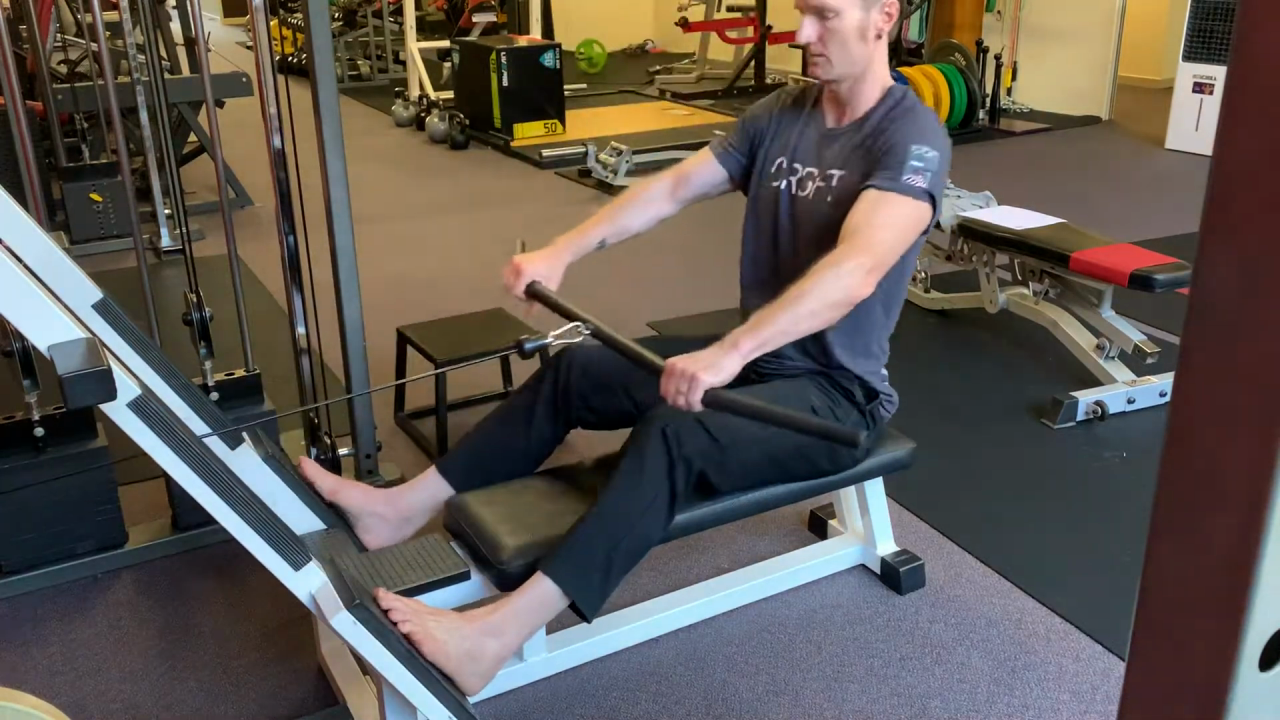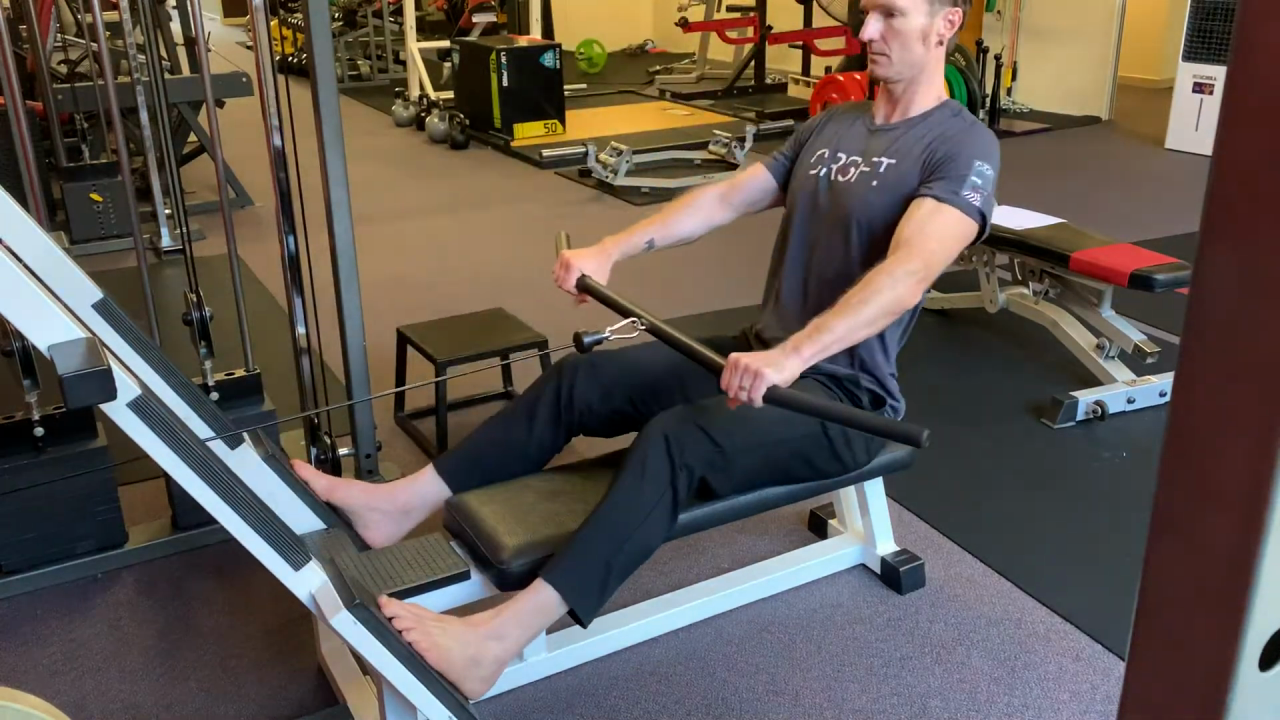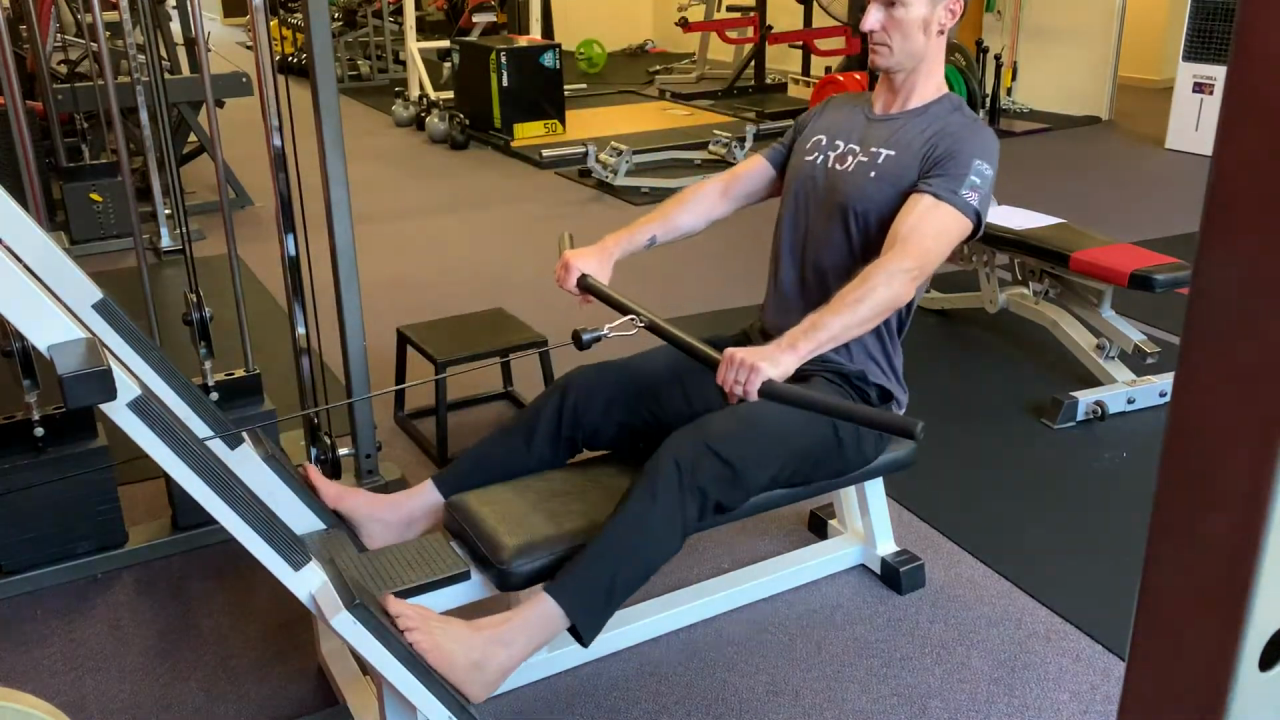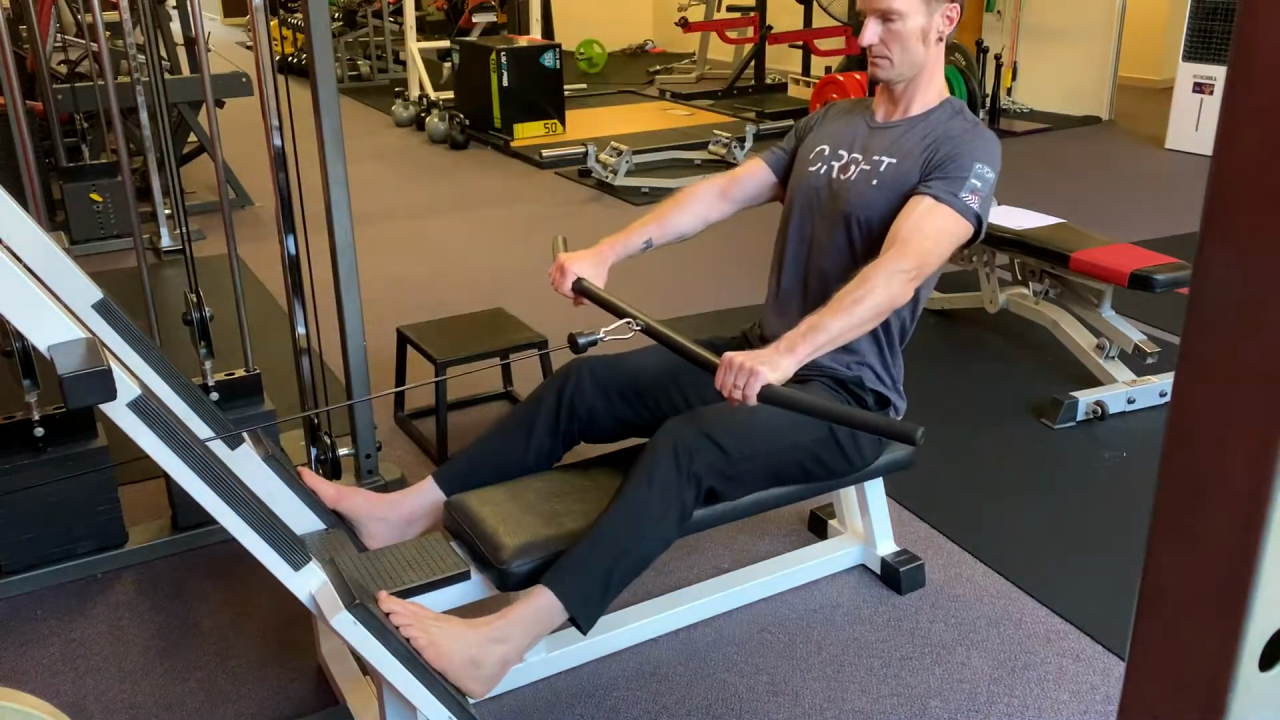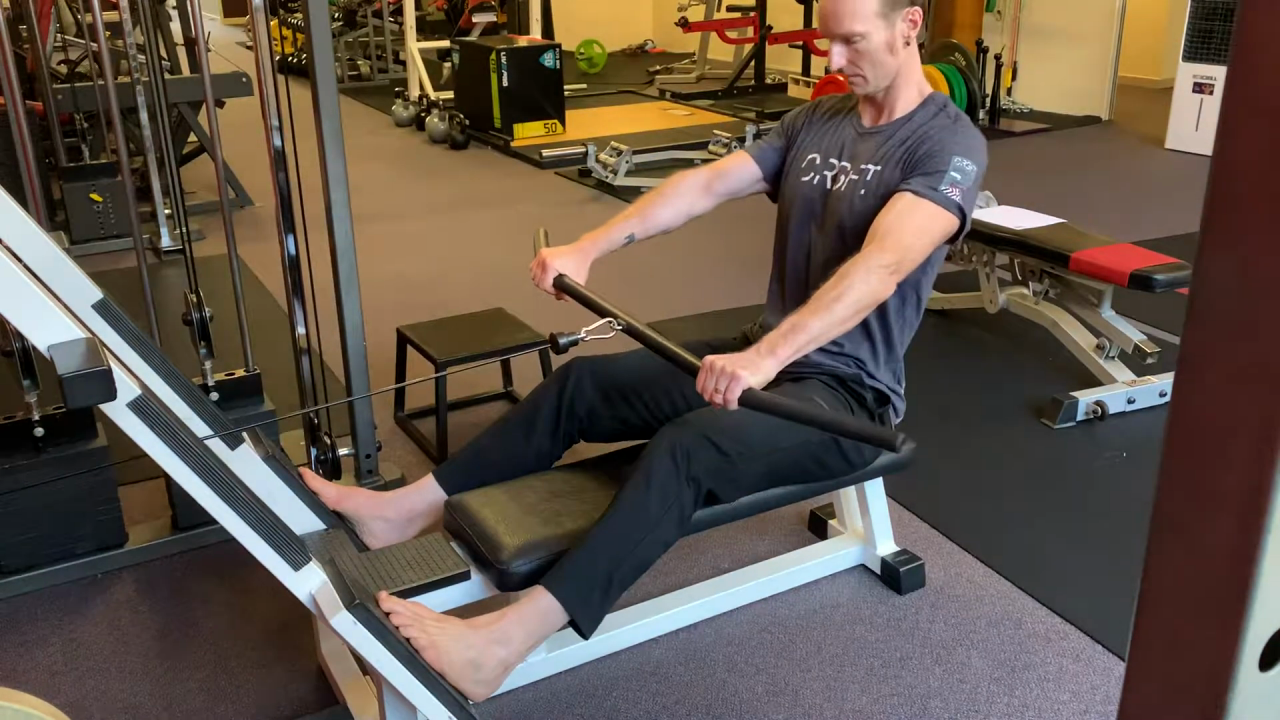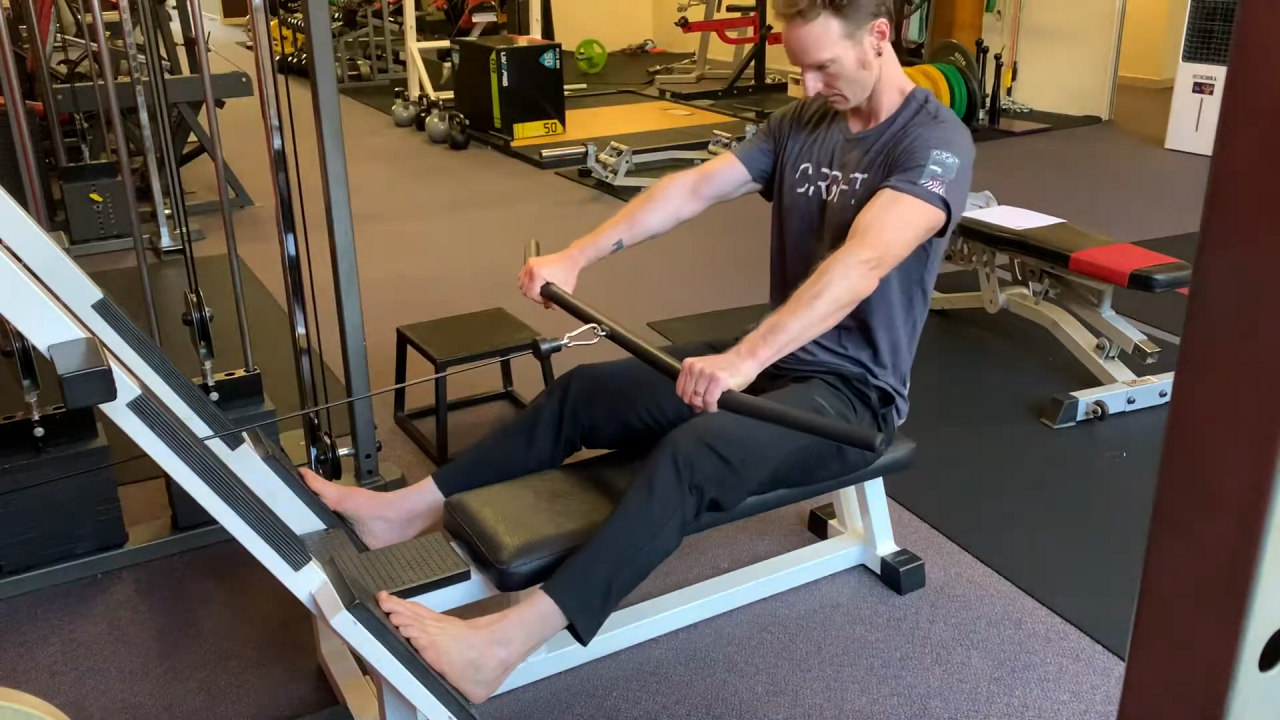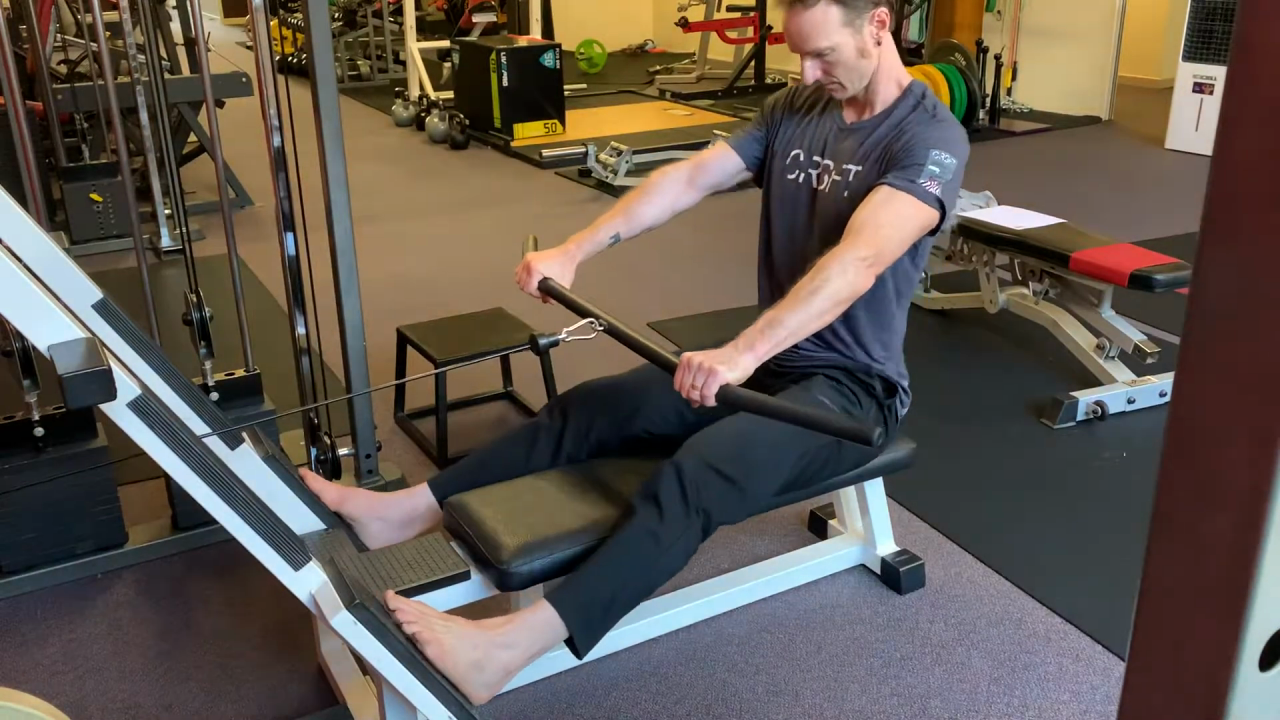
dt=0.4s
person 1, frame 1
left shoulder: (910, 136)
right shoulder: (781, 114)
left elbow: (854, 271)
right elbow: (673, 188)
left wrist: (726, 355)
right wrist: (561, 253)
left hip: (838, 394)
right hip: (763, 356)
left knee: (674, 431)
right knee: (575, 370)
left ankle: (498, 634)
right ankle: (402, 506)
person 1, frame 2
left shoulder: (962, 148)
right shoulder: (833, 124)
left elbow: (905, 276)
right elbow: (725, 198)
left wrist: (790, 357)
right wrist: (609, 251)
left hip: (845, 395)
right hip: (763, 357)
left knee: (677, 440)
right knee: (581, 378)
left ankle: (499, 637)
right ankle: (402, 504)
person 1, frame 3
left shoulder: (959, 143)
right shoulder: (830, 115)
left elbow: (898, 272)
right elbow: (725, 191)
left wrist: (786, 352)
right wrist: (610, 250)
left hip: (848, 389)
right hip: (766, 352)
left knee: (690, 460)
right knee: (583, 397)
left ankle: (505, 645)
right ankle: (405, 511)
person 1, frame 4
left shoulder: (962, 147)
right shoulder: (831, 122)
left elbow: (897, 272)
right elbow: (723, 193)
left wrist: (785, 357)
right wrist: (606, 254)
left hip: (847, 394)
right hip: (764, 354)
left knee: (686, 447)
right knee: (582, 386)
left ankle: (503, 641)
right ankle: (408, 510)
person 1, frame 5
left shoulder: (946, 145)
right shoulder: (816, 120)
left elbow: (878, 269)
right elbow: (706, 184)
left wrist: (763, 358)
right wrist: (587, 247)
left hip: (848, 392)
right hip: (771, 356)
left knee: (686, 449)
right knee: (582, 384)
left ankle: (503, 642)
right ankle: (408, 508)
person 1, frame 6
left shoulder: (935, 143)
right shoulder: (802, 122)
left elbow: (859, 266)
right elbow: (693, 189)
left wrist: (743, 361)
right wrist: (574, 258)
left hip: (853, 392)
right hip: (777, 358)
left knee: (690, 455)
right knee: (584, 393)
left ankle: (503, 643)
right ankle: (408, 510)
person 1, frame 7
left shoulder: (929, 138)
right shoulder: (794, 109)
left elbow: (856, 263)
right elbow: (689, 179)
left wrist: (741, 353)
right wrist: (572, 251)
left hip: (852, 386)
right hip: (771, 357)
left knee: (694, 475)
right knee: (588, 410)
left ankle: (511, 646)
right ankle: (406, 512)
